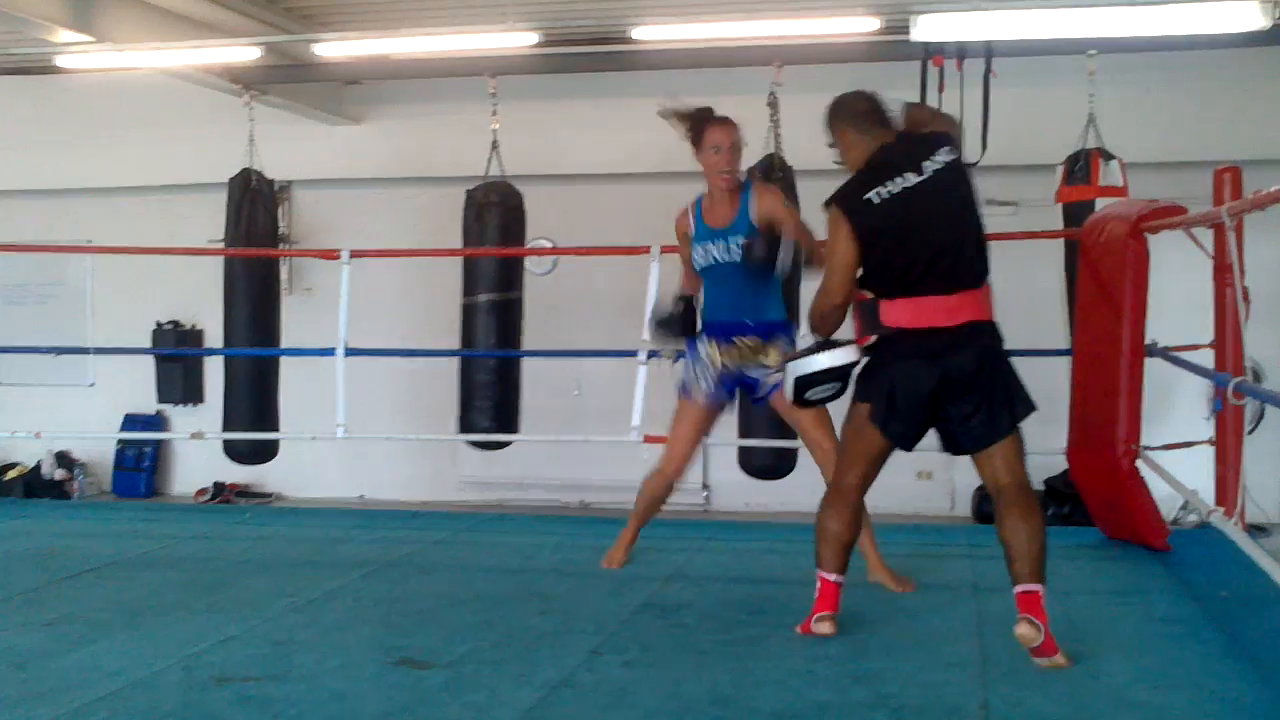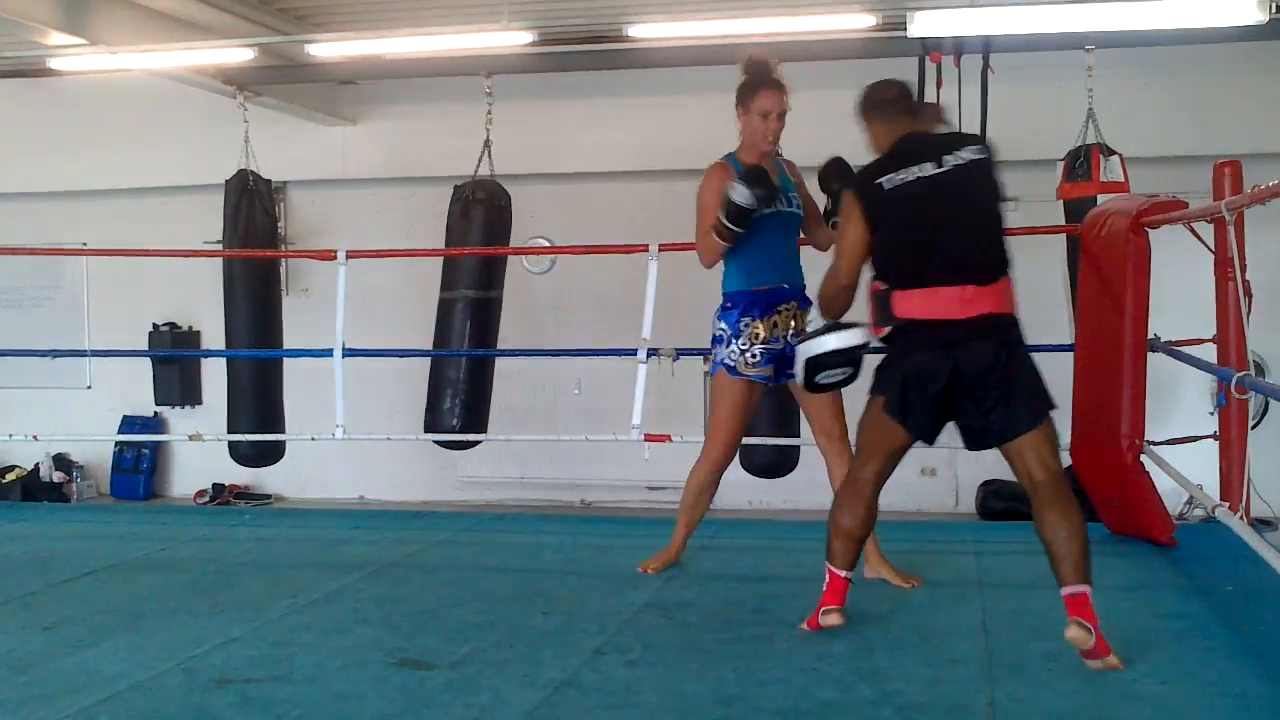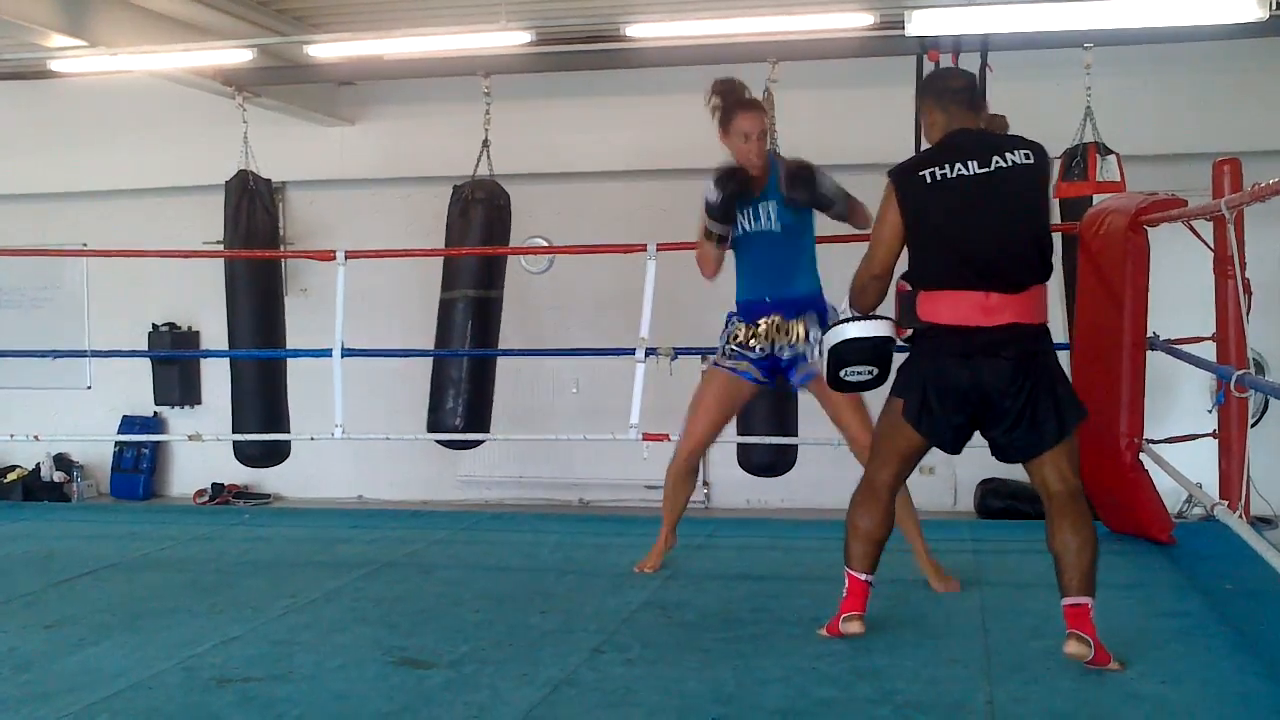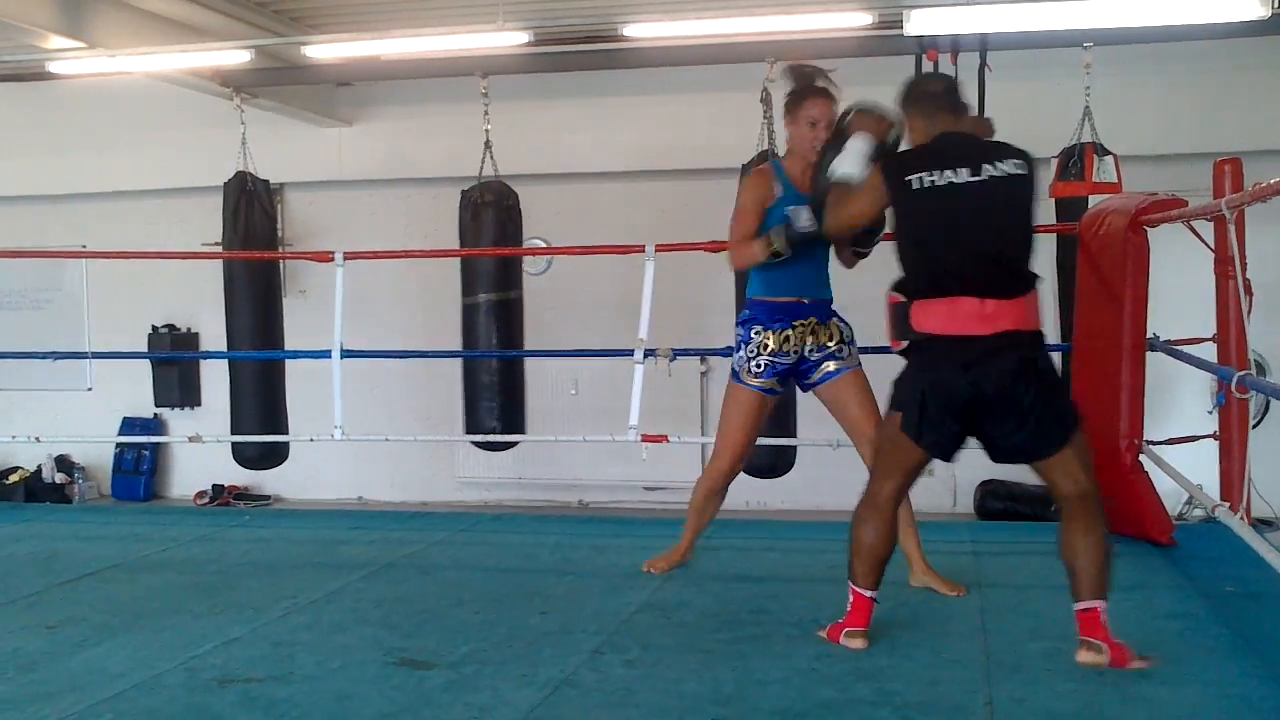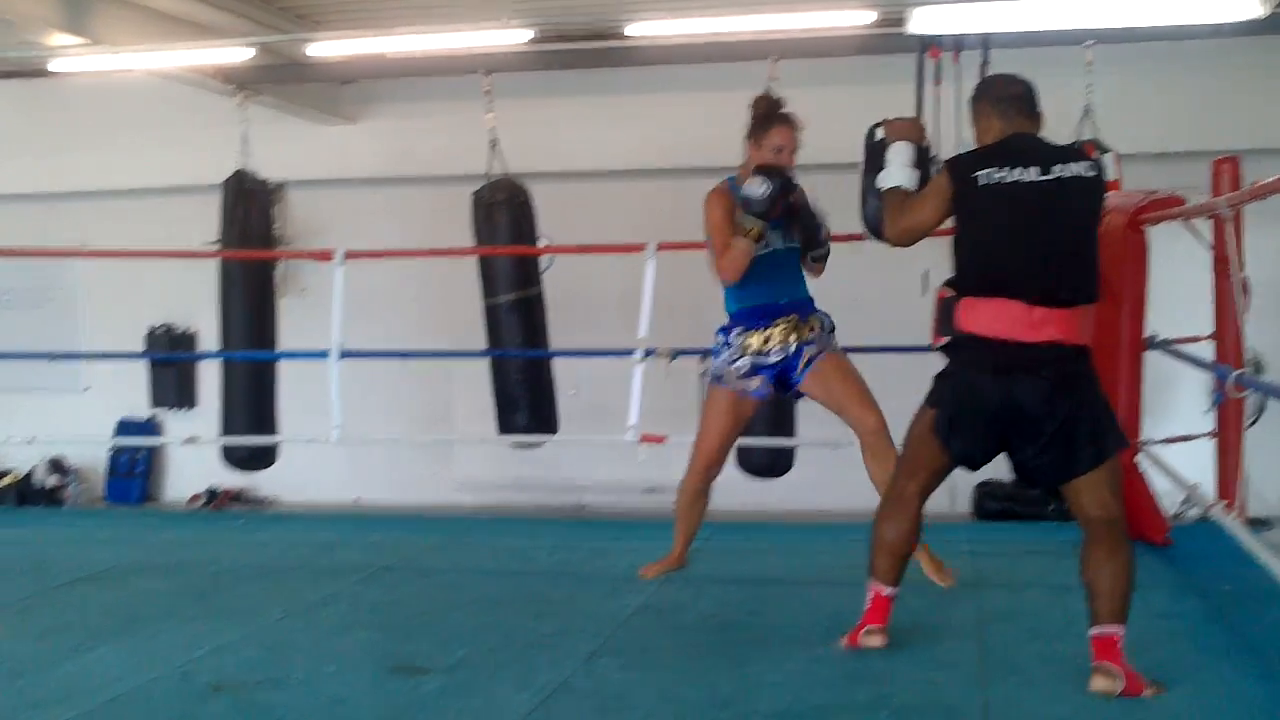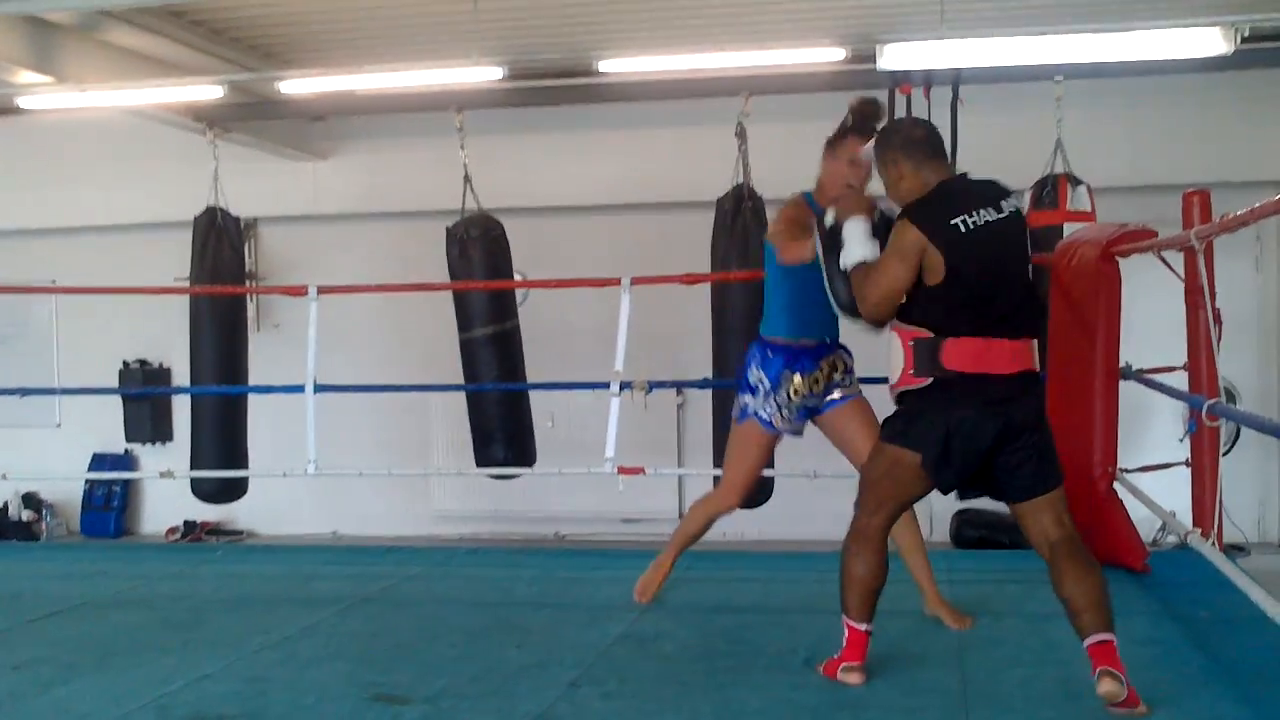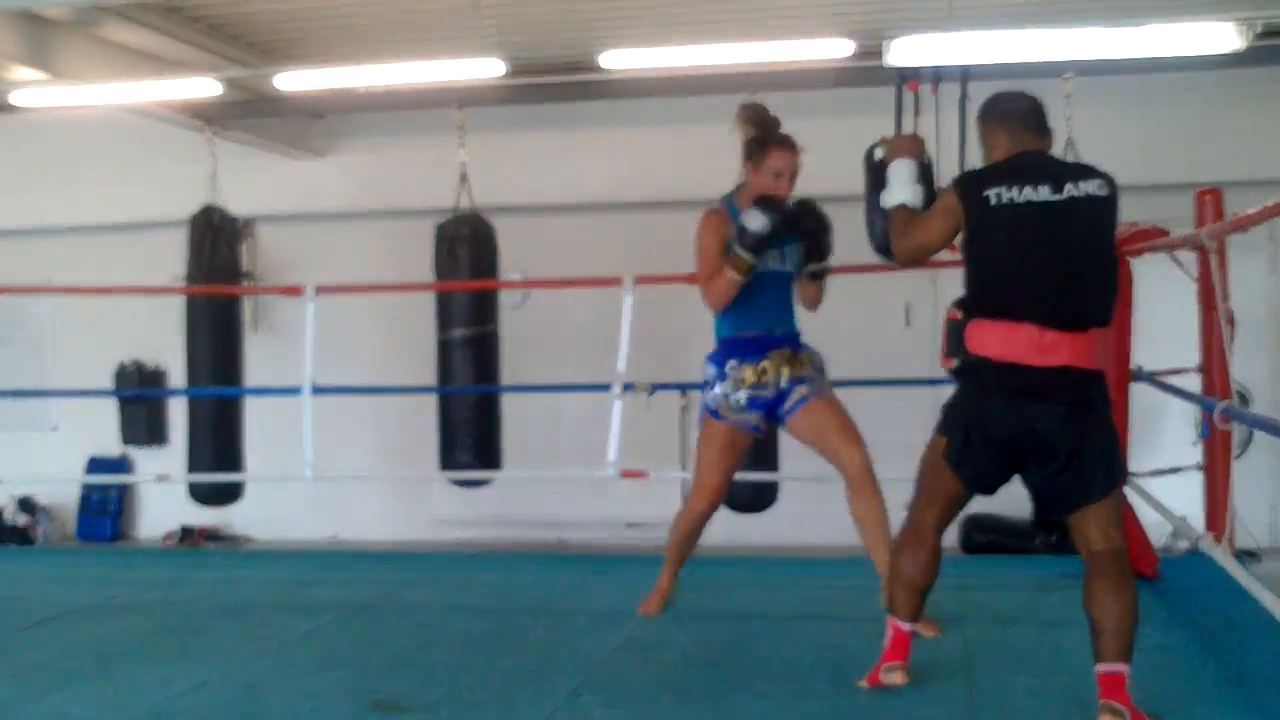
dt=0.4s
person 1, frame 1
left shoulder: (849, 203)
right shoulder: (943, 149)
left elbow: (833, 299)
left wrist: (815, 334)
left hip: (900, 354)
right hip: (972, 347)
left knee: (847, 483)
right knee: (1010, 485)
left ankle: (824, 608)
right ankle: (1032, 613)
person 1, frame 2
left shoulder: (867, 187)
right shoulder: (976, 152)
left elbow: (842, 282)
left wrist: (826, 317)
left hip: (918, 345)
right hip: (992, 340)
left knee: (864, 476)
right knee: (1045, 479)
left ankle: (831, 602)
right ankle: (1082, 617)
person 1, frame 3
left shoulder: (909, 178)
right shoulder: (1032, 156)
left elbow: (873, 274)
left wrist: (857, 320)
left hip: (940, 352)
right hip: (1019, 350)
left knee: (880, 479)
right knee: (1062, 491)
left ankle: (852, 607)
right ankle: (1081, 627)
person 1, frame 4
left shoulder: (898, 173)
right shoulder: (1017, 165)
left elbow: (838, 219)
left wrist: (856, 148)
left hip: (937, 361)
right hip: (1014, 355)
left knee: (883, 489)
right knee: (1077, 492)
left ankle: (856, 620)
right ankle: (1094, 632)
person 1, frame 5
left shoulder: (965, 172)
right shoulder: (1088, 172)
left elbow: (898, 227)
left wrist: (900, 152)
left hip: (979, 363)
right hip: (1060, 368)
left knee: (907, 486)
right knee: (1103, 516)
left ankle: (874, 619)
right ankle: (1109, 658)
person 1, frame 6
left shoulder: (919, 224)
right shoulder: (1005, 201)
left elbow: (873, 306)
left wrist: (855, 230)
left hip: (946, 400)
right hip: (1017, 395)
left knee: (870, 522)
right knee: (1059, 538)
left ankle: (851, 655)
right ankle: (1107, 665)
person 1, frame 7
left shoulder: (974, 190)
right shoulder: (1100, 188)
left elbow: (905, 245)
left wrist: (902, 169)
left hip: (990, 386)
right hip: (1072, 392)
left knee: (925, 520)
right knee: (1104, 547)
left ankle: (893, 657)
person 2, frame 1
left shoulder: (764, 198)
right shoulder: (688, 217)
left elbow: (814, 252)
left wrist: (777, 252)
right wrist: (682, 308)
left hip: (772, 345)
right hip: (713, 348)
left knee: (831, 454)
right knee: (672, 464)
left ankle: (873, 561)
right ankle: (627, 537)
person 2, frame 2
left shoulder: (787, 170)
right shoulder: (720, 174)
left elbow: (821, 240)
right elbow: (707, 255)
right wrist: (736, 210)
left hip: (797, 314)
right hip: (745, 318)
left knee: (835, 440)
right knee: (719, 451)
left ankle: (872, 558)
right ankle: (675, 545)
person 2, frame 3
left shoulder: (793, 174)
right shoulder: (723, 188)
left elbow: (863, 219)
right elbow: (709, 269)
left wrist: (825, 192)
right wrist: (716, 213)
left hip: (805, 327)
right hip: (748, 327)
left knee: (867, 444)
right knee: (690, 443)
left ankle: (923, 557)
right ankle: (664, 542)
person 2, frame 4
right shoulder: (762, 179)
left elbow: (849, 261)
right elbow: (738, 256)
left wrist: (861, 235)
right wrist: (788, 235)
left hip: (823, 328)
right hip: (766, 329)
left knee: (880, 447)
right knee: (726, 460)
left ankle: (918, 566)
right ankle: (684, 545)
person 2, frame 5
left shoulder: (791, 193)
right shoulder: (722, 198)
left elbow: (815, 268)
right elbow: (728, 273)
left wrist: (815, 237)
right wrist: (757, 210)
left hip: (804, 329)
right hip: (746, 338)
left knee: (872, 426)
right knee: (704, 462)
left ankle: (914, 546)
right ankle: (678, 552)
person 2, frame 6
right shoulder: (794, 213)
right elbow: (791, 251)
left hip: (828, 367)
right hip: (777, 368)
right knee: (730, 496)
left ankle: (932, 596)
right ankle: (665, 559)
person 2, frame 7
left shoulder: (795, 216)
right shoulder: (718, 219)
left elbow: (811, 301)
right elbow: (714, 297)
left wrist: (815, 258)
right wrist: (749, 244)
left hip: (792, 363)
right hip: (736, 368)
left knee: (858, 467)
right knee: (704, 499)
right ankle: (666, 580)
